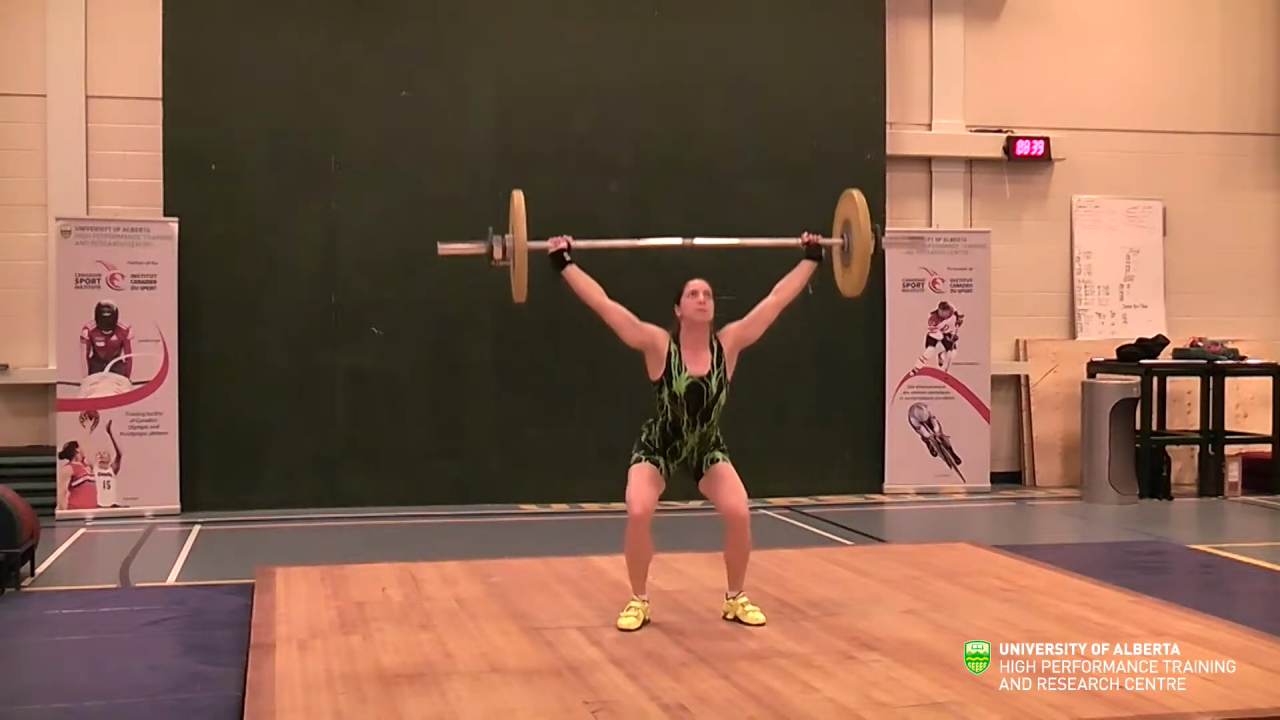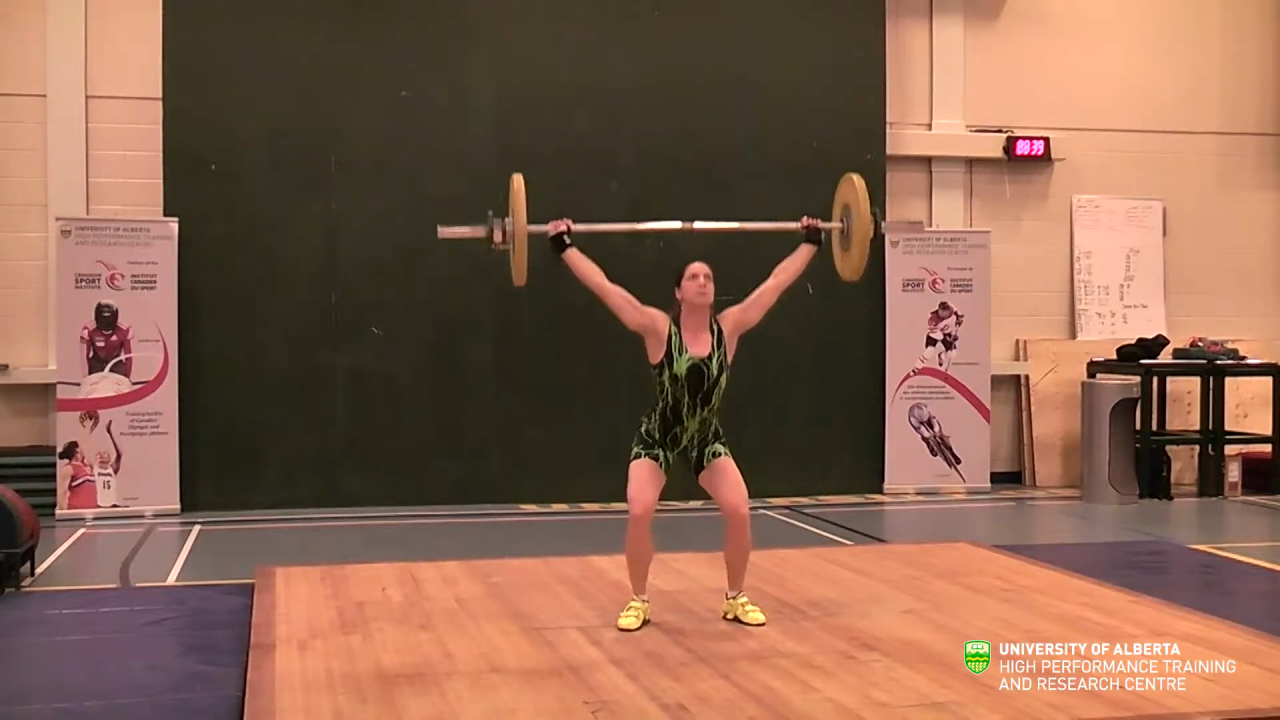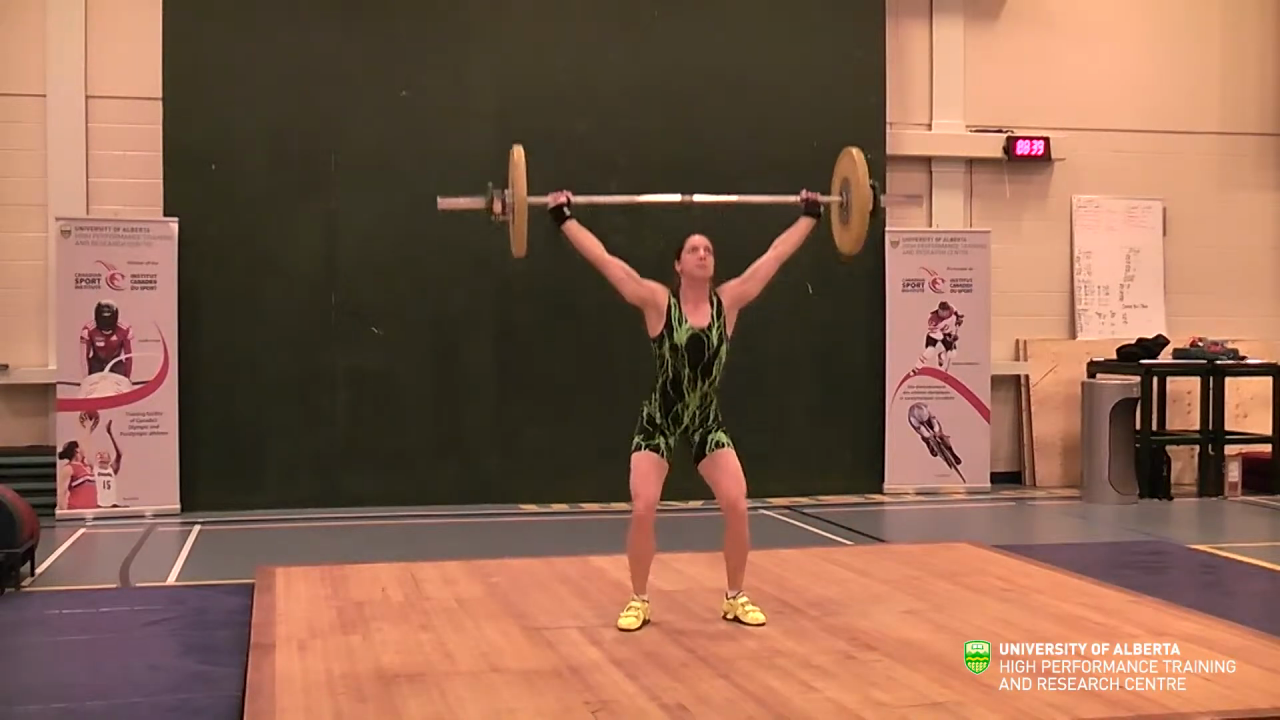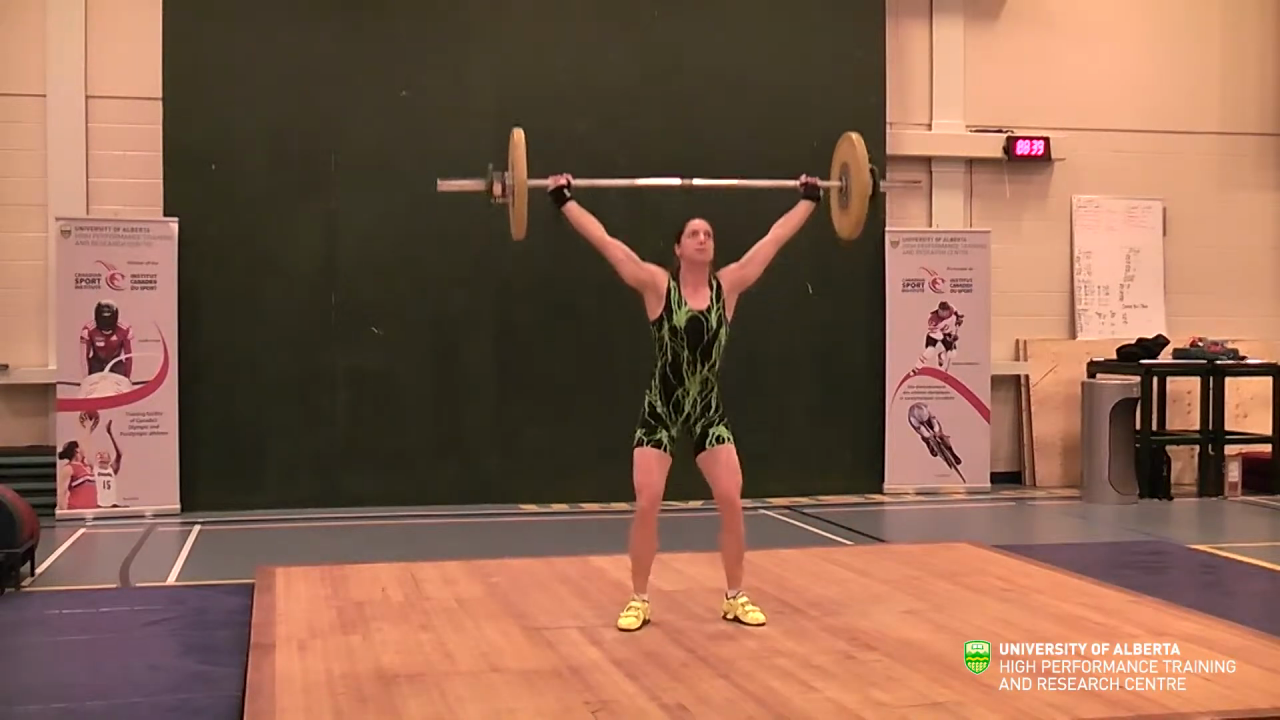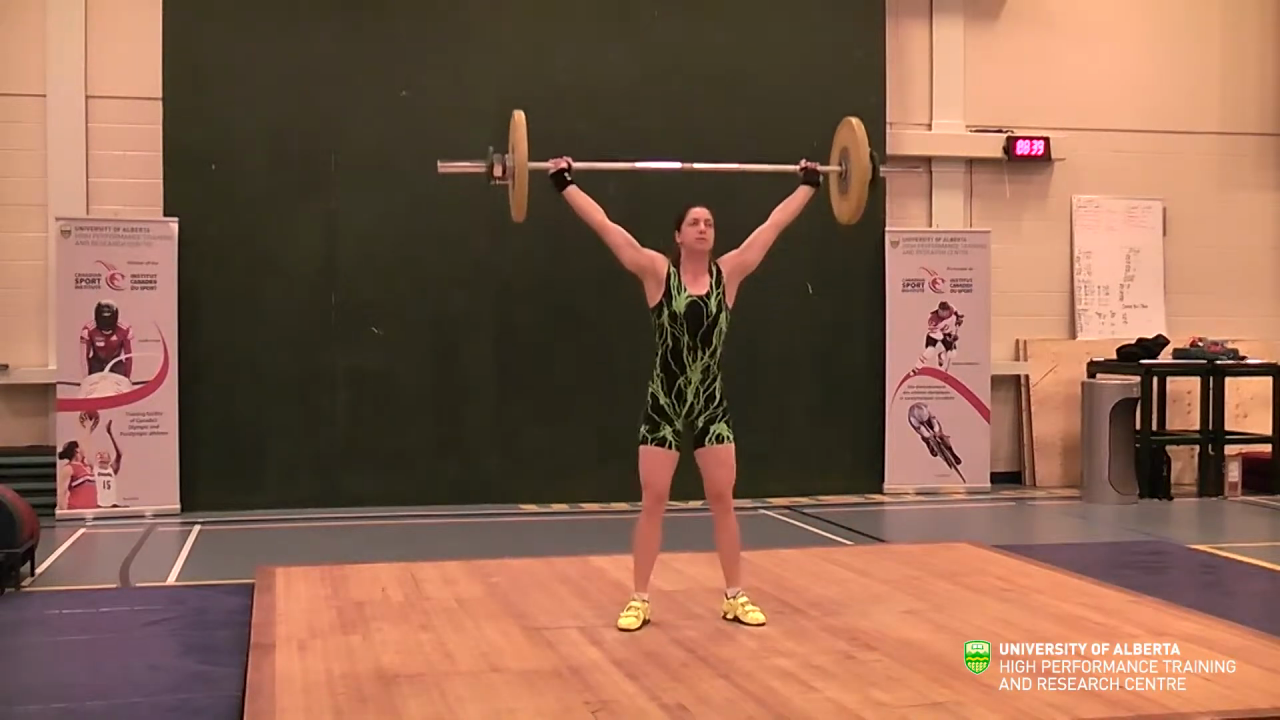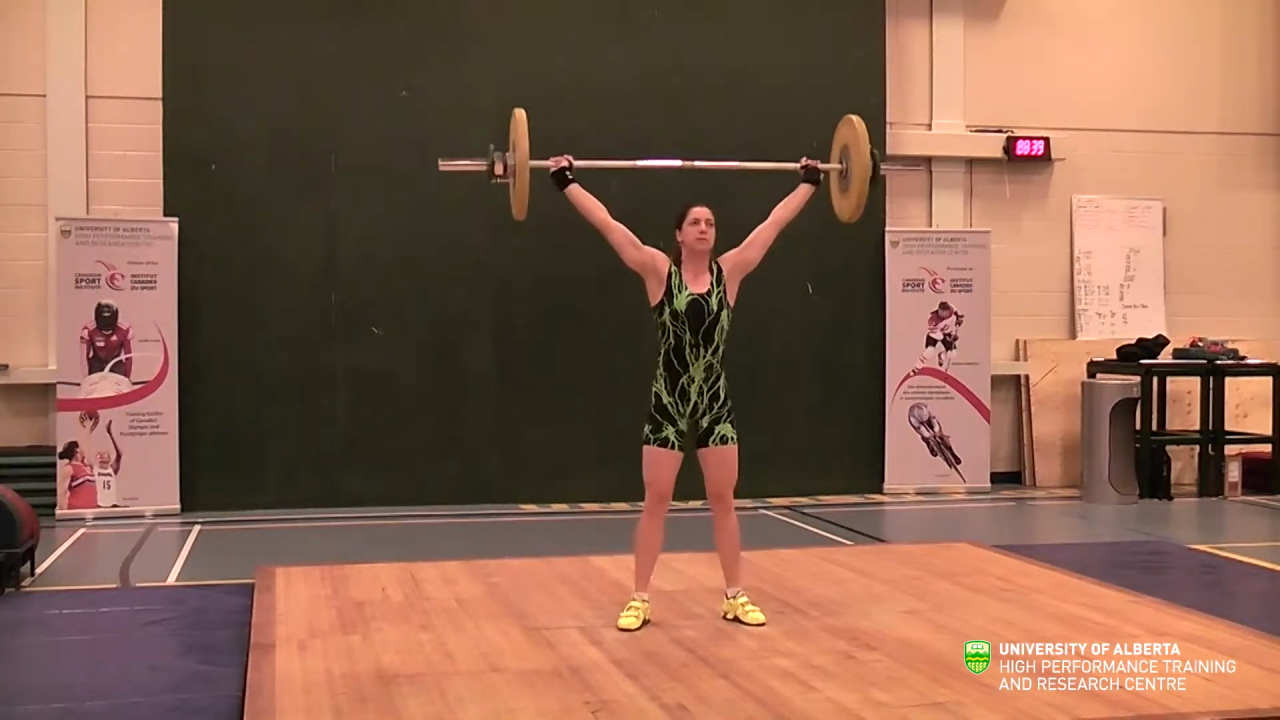
dt=0.1s
person 1, frame 1
left shoulder: (729, 343)
right shoulder: (658, 345)
left elbow: (776, 300)
right elbow: (603, 304)
left wrist: (811, 258)
right wrist: (564, 262)
left hip: (707, 447)
right hip: (657, 446)
left knee: (739, 514)
right knee: (638, 514)
left ankle: (736, 598)
right ankle: (638, 601)
person 1, frame 2
left shoulder: (728, 327)
right shoulder: (659, 329)
left elbow: (776, 283)
right elbow: (604, 287)
left wrist: (810, 243)
right wrist: (564, 246)
left hip: (706, 438)
right hip: (657, 438)
left knee: (739, 511)
right knee: (640, 512)
left ankle: (736, 598)
right ankle: (638, 602)
person 1, frame 3
left shoulder: (728, 301)
right shoulder: (658, 302)
left elbow: (774, 256)
right elbow: (604, 260)
left wrist: (809, 216)
right wrist: (564, 218)
left hip: (707, 423)
right hip: (658, 423)
left knee: (737, 505)
right knee: (643, 508)
left ankle: (735, 597)
right ankle: (638, 601)
person 1, frame 4
left shoulder: (728, 285)
right shoulder: (658, 285)
left elbow: (774, 239)
right elbow: (604, 241)
left wrist: (808, 199)
right wrist: (564, 200)
left hip: (708, 411)
right hip: (660, 411)
left knee: (732, 503)
right knee: (647, 505)
left ankle: (735, 598)
right ankle: (638, 600)
person 1, frame 5
left shoulder: (728, 272)
right shoulder: (657, 271)
left elbow: (774, 225)
right elbow: (604, 225)
left wrist: (808, 184)
right wrist: (565, 184)
left hip: (711, 404)
right hip: (664, 403)
left knee: (723, 501)
right knee: (653, 503)
left ankle: (734, 597)
right ankle: (639, 599)
person 1, frame 6
left shoulder: (729, 270)
right shoulder: (659, 270)
left elbow: (775, 223)
right elbow: (607, 224)
left wrist: (809, 183)
right wrist: (565, 181)
left hip: (715, 400)
right hip: (668, 400)
left knee: (723, 501)
right knee: (656, 502)
left ankle: (735, 597)
right ankle: (638, 599)
